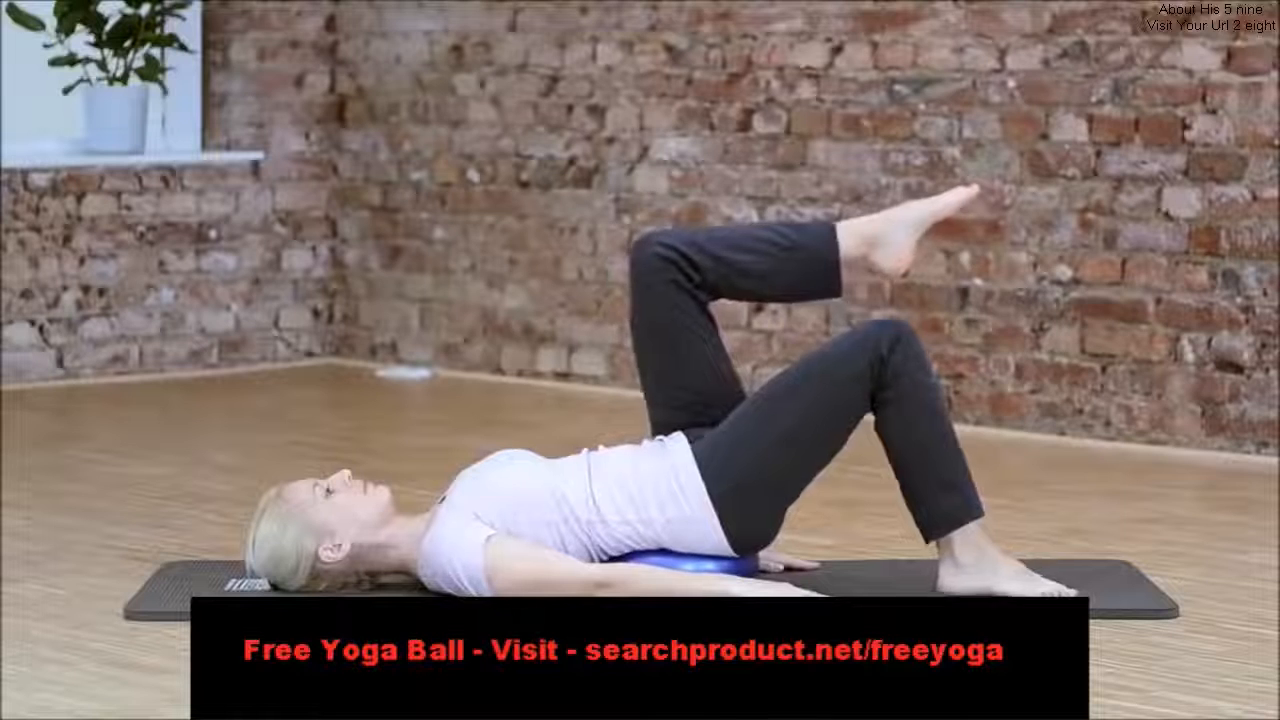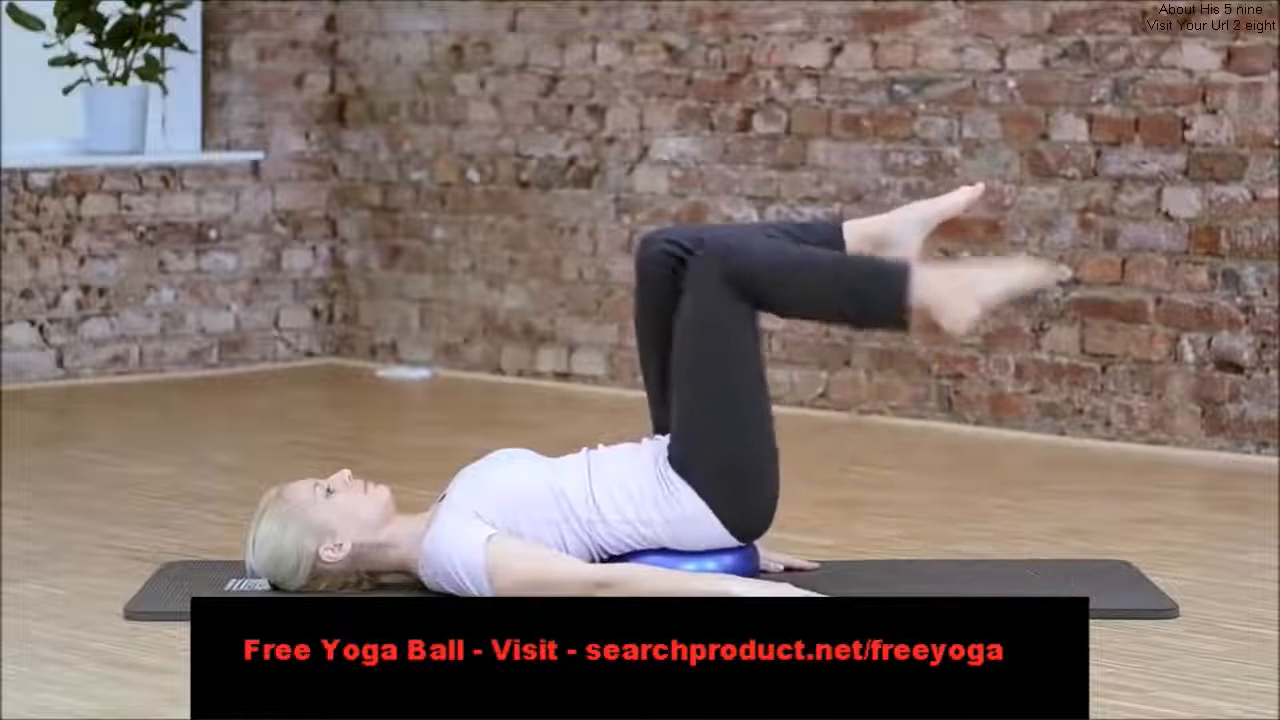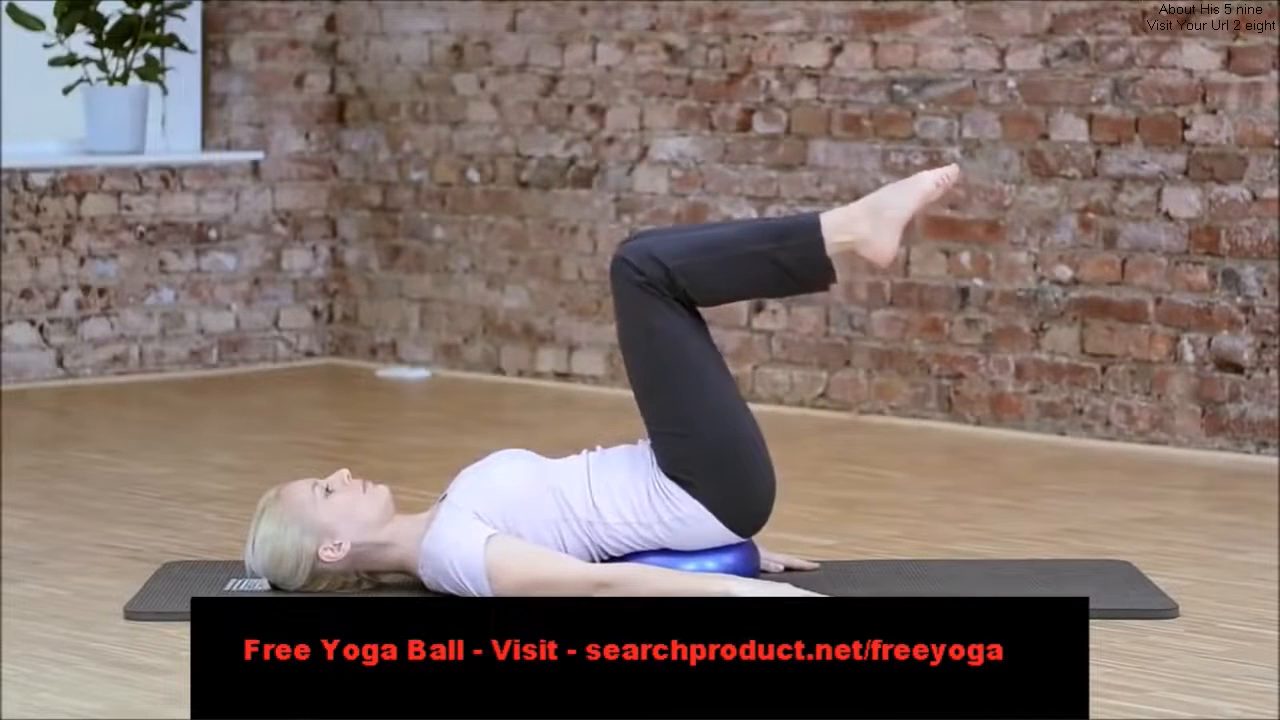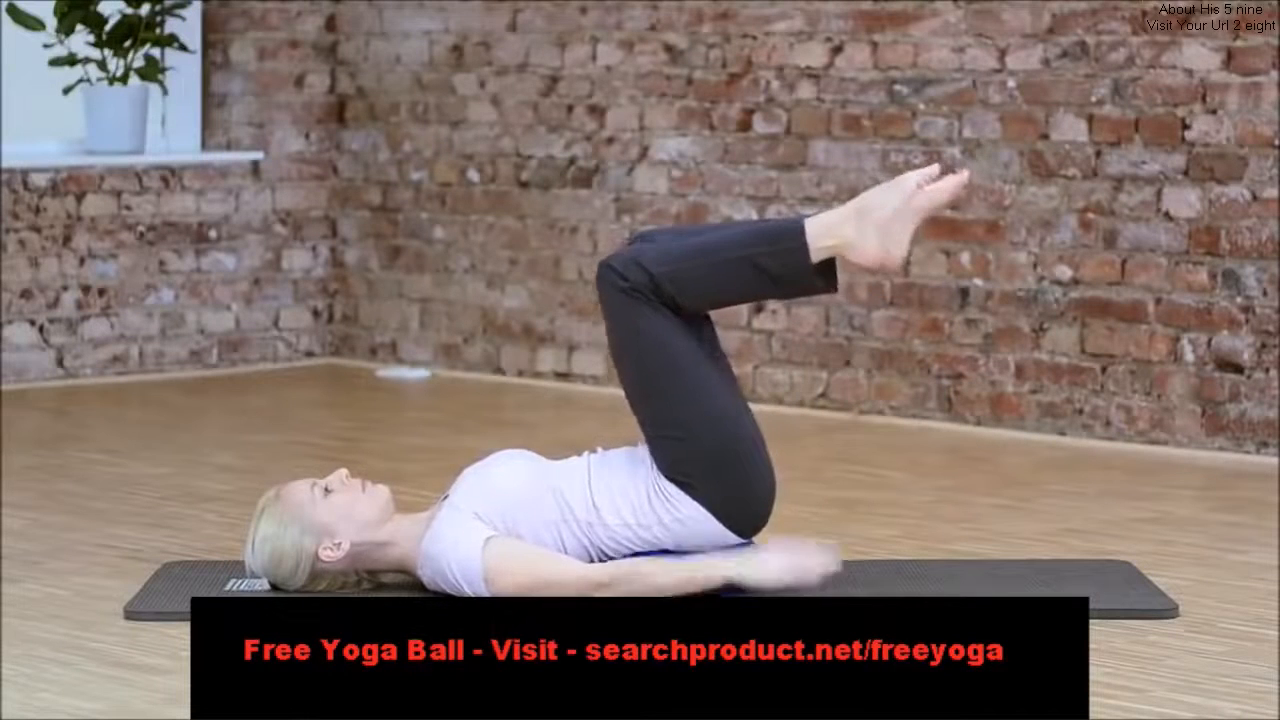
dt=0.7s
person 1, frame 1
left shoulder: (450, 516)
right shoulder: (448, 554)
right elbow: (600, 584)
right wrist: (746, 592)
left hip: (689, 463)
right hip: (717, 491)
left knee: (662, 257)
right knee: (884, 347)
left ankle: (864, 240)
right ankle: (967, 553)
person 1, frame 2
left shoulder: (452, 515)
right shoulder: (447, 553)
right elbow: (599, 582)
right wrist: (749, 592)
left hip: (682, 476)
right hip: (710, 492)
left knee: (668, 255)
right knee: (719, 266)
left ankle: (878, 240)
right ankle: (935, 290)
person 1, frame 3
left shoulder: (451, 516)
right shoulder: (448, 552)
right elbow: (598, 582)
right wrist: (743, 590)
left hip: (698, 498)
right hip: (712, 494)
left knee: (646, 264)
right knee: (641, 270)
left ankle: (847, 231)
right ankle: (848, 231)
person 1, frame 4
left shoulder: (447, 520)
right shoulder: (448, 556)
right elbow: (597, 580)
right wrist: (739, 564)
left hip: (688, 492)
right hip: (709, 494)
left knee: (650, 258)
right knee: (630, 277)
left ankle: (841, 240)
right ankle: (838, 231)
